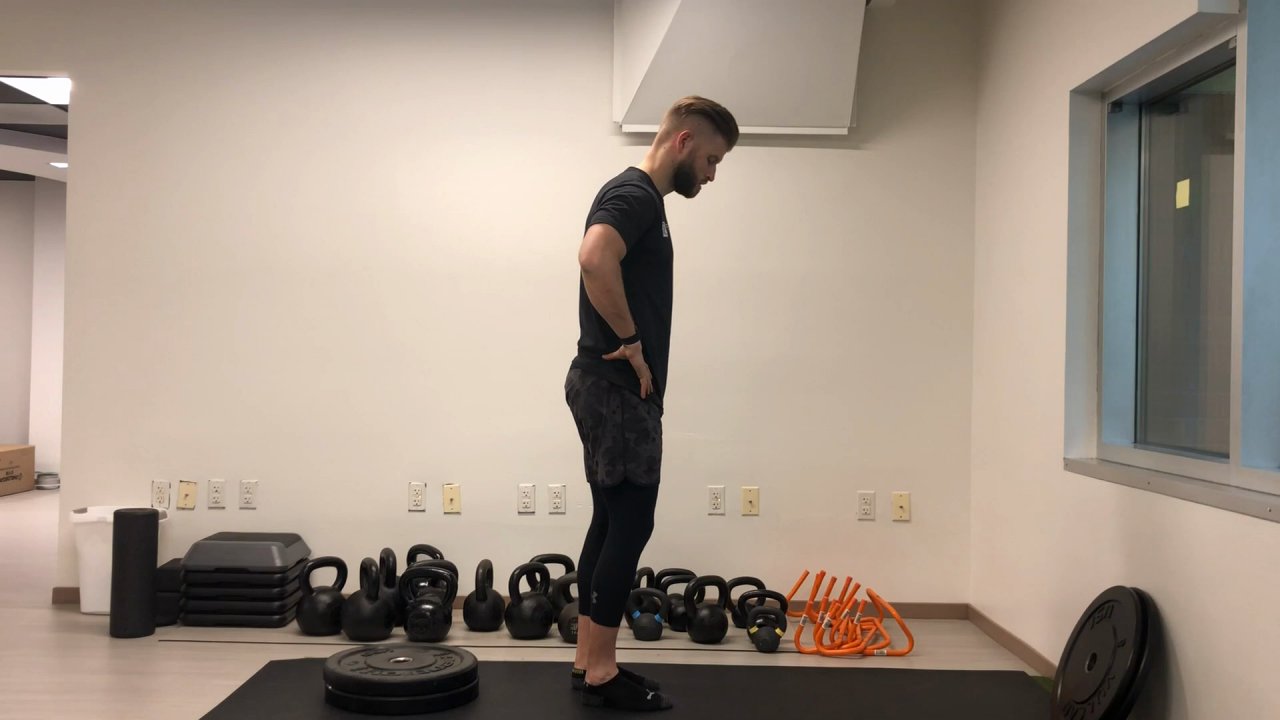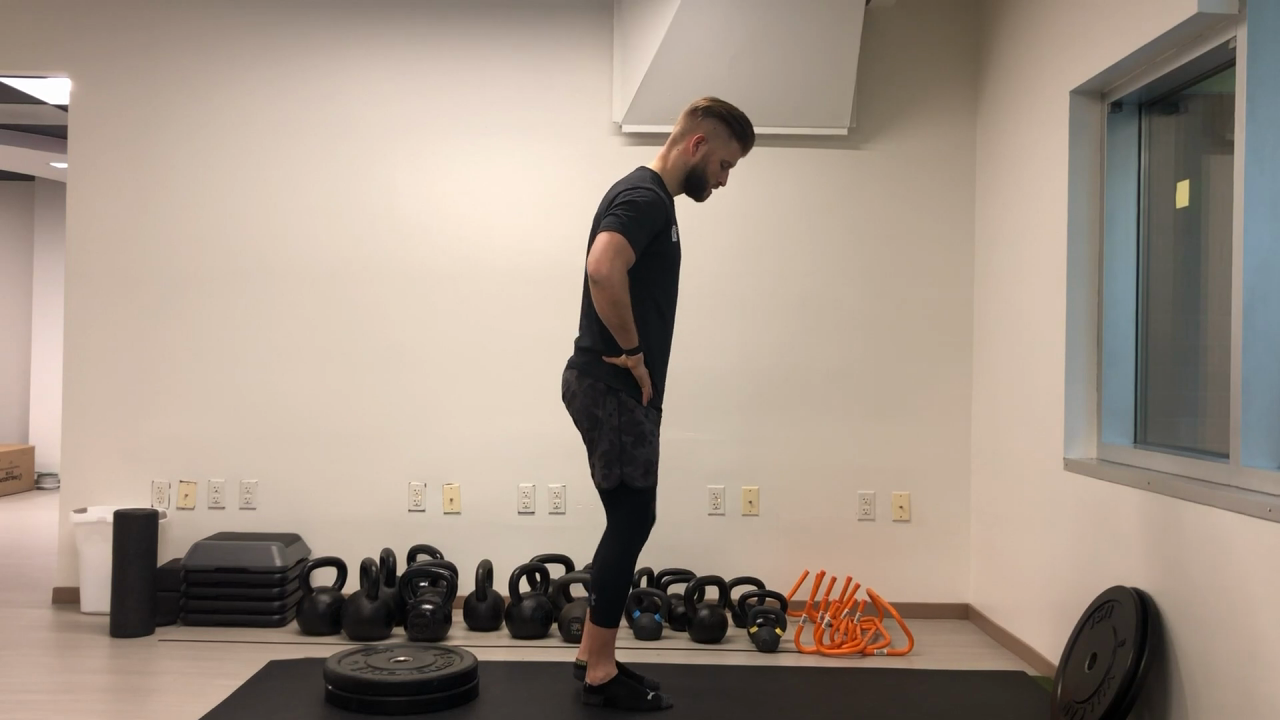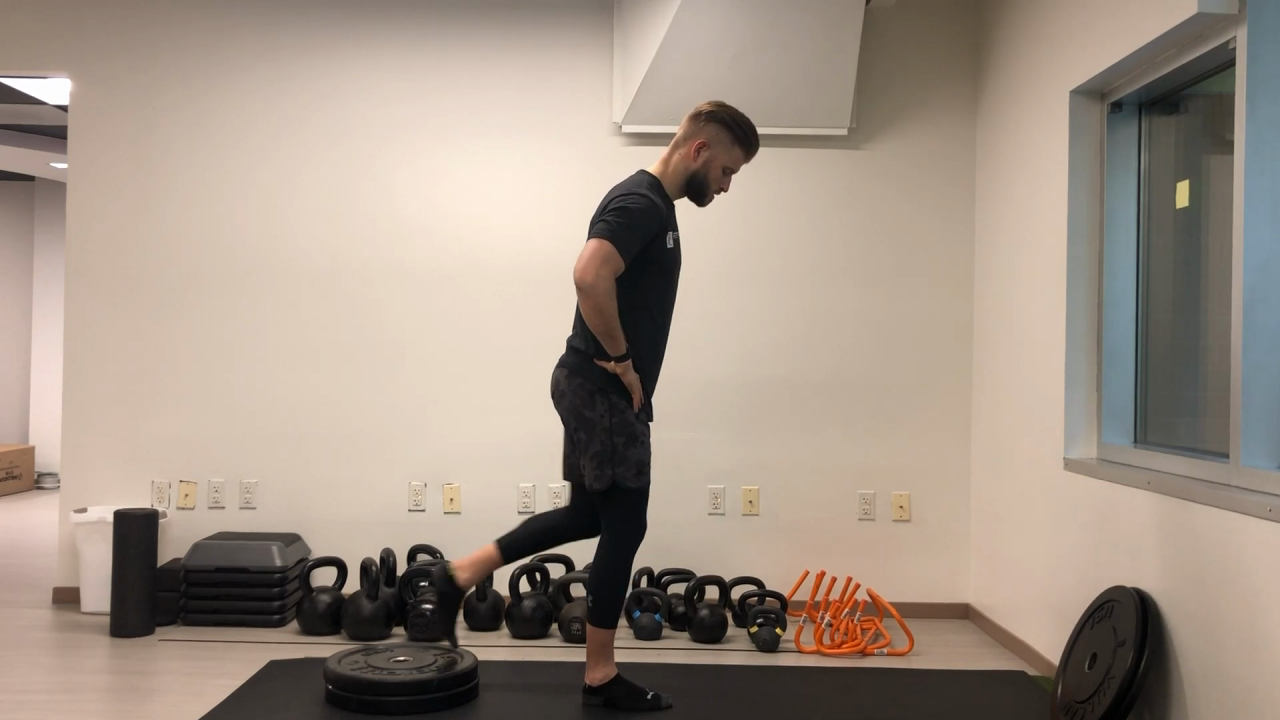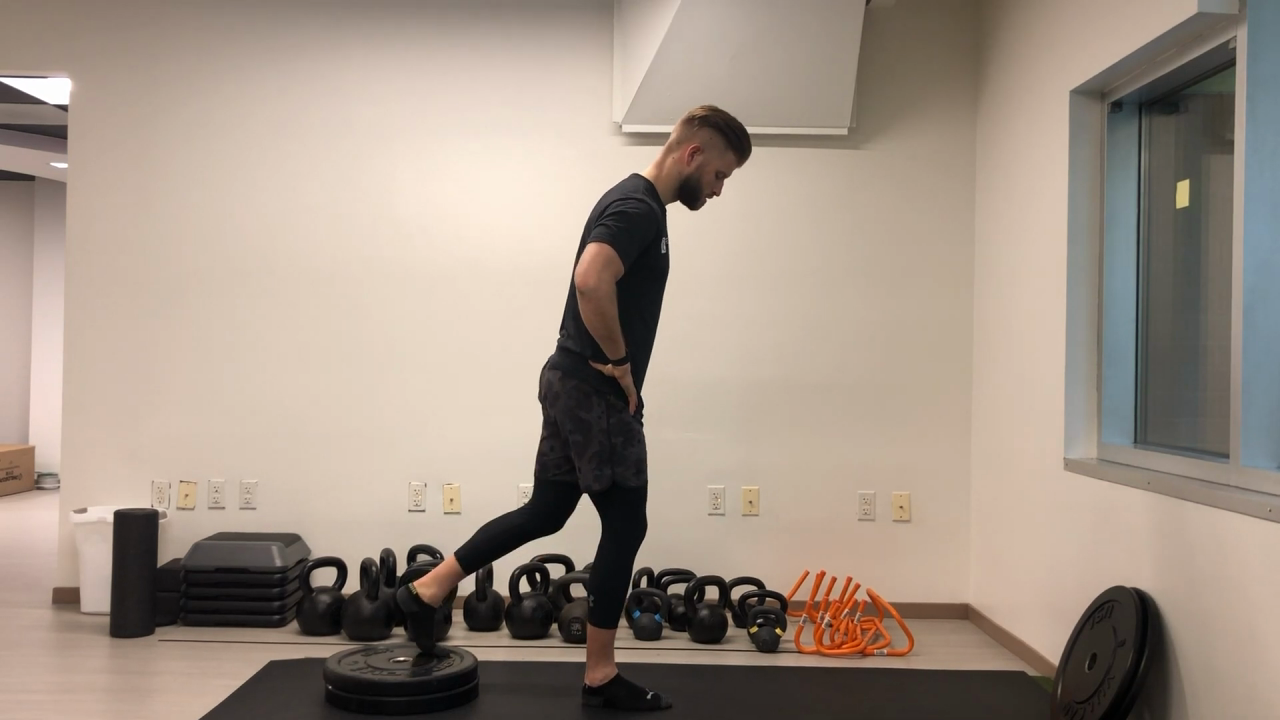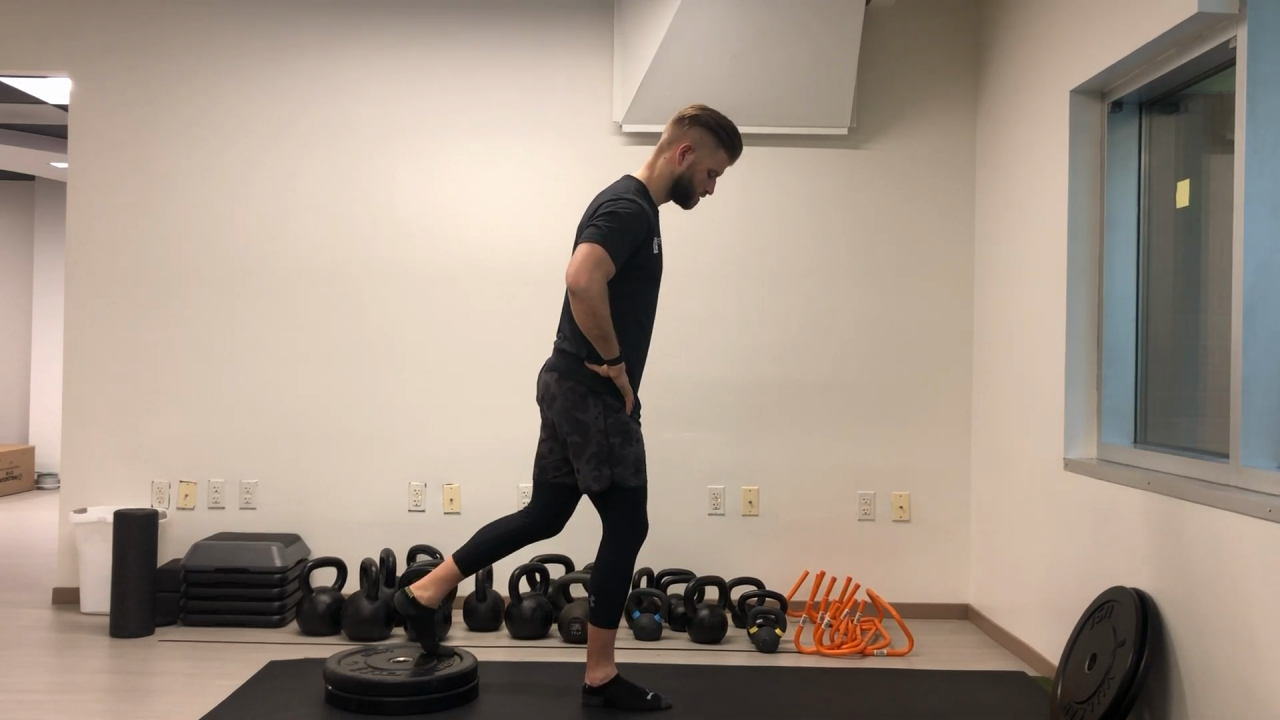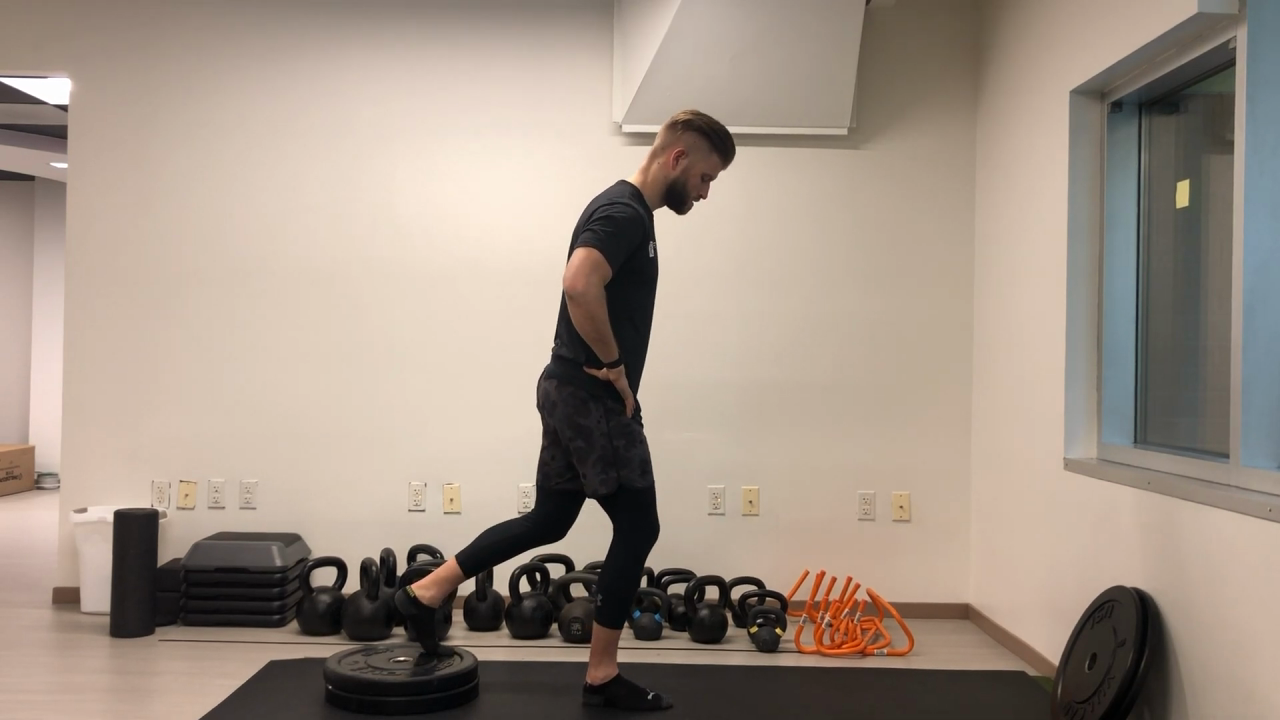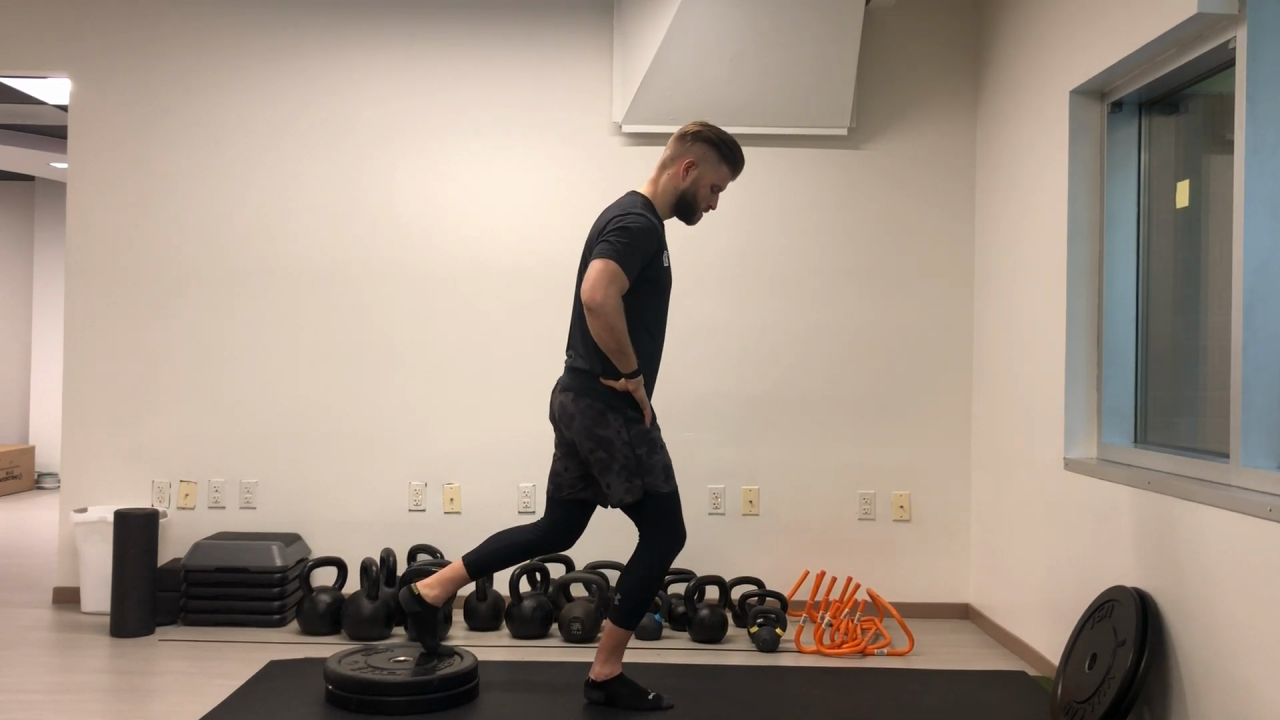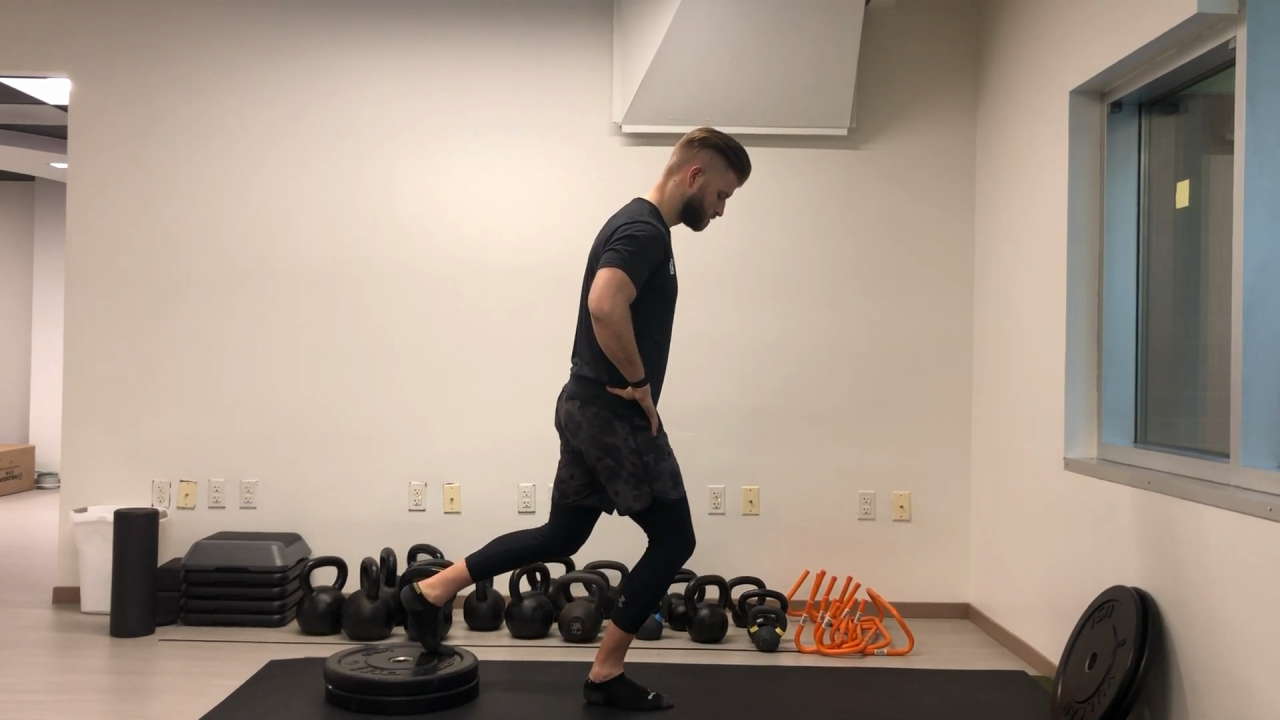
dt=0.5s
person 1, frame 1
left shoulder: (642, 198)
right shoulder: (632, 193)
right elbow: (594, 258)
right wrist: (631, 343)
left hip: (613, 385)
right hip: (616, 385)
left knee: (612, 521)
right knee: (631, 523)
left ankle: (588, 660)
right ankle: (601, 673)
person 1, frame 2
left shoulder: (649, 197)
right shoulder: (643, 197)
right elbow: (603, 270)
right wrist: (631, 352)
left hip: (613, 387)
right hip: (613, 387)
left knee: (629, 520)
right knee: (631, 523)
left ankle: (593, 655)
right ankle: (600, 672)
person 1, frame 3
left shoulder: (656, 205)
right shoulder: (639, 202)
right elbow: (590, 276)
right wrist: (623, 361)
left hip: (597, 387)
right hip: (602, 389)
left knee: (589, 515)
right knee: (624, 525)
left ankle: (461, 576)
right ankle: (600, 675)
person 1, frame 4
left shoulder: (641, 205)
right shoulder: (636, 207)
right elbow: (592, 281)
right wrist: (619, 363)
left hip: (575, 383)
right hip: (594, 390)
left knee: (547, 510)
right knee: (625, 525)
left ankle: (426, 591)
right ankle: (600, 676)
person 1, frame 5
left shoulder: (633, 206)
right shoulder: (629, 208)
right elbow: (582, 280)
right wrist: (614, 364)
left hip: (572, 386)
right hip: (591, 392)
left knee: (546, 514)
right knee: (626, 526)
left ankle: (424, 594)
right ankle: (600, 676)
person 1, frame 6
left shoulder: (629, 211)
right shoulder: (624, 212)
right elbow: (580, 285)
right wrist: (615, 366)
left hip: (572, 390)
right hip: (591, 396)
left knee: (549, 519)
right knee: (637, 527)
left ankle: (426, 593)
right ankle: (602, 676)
person 1, frame 7
left shoulder: (634, 220)
right shoulder: (638, 222)
right elbow: (597, 296)
right wrist: (632, 375)
left hip: (584, 399)
right hip: (606, 406)
left knee: (557, 528)
right knee: (664, 533)
left ankle: (429, 592)
right ankle: (606, 674)
person 1, frame 8
left shoulder: (639, 225)
right shoulder: (644, 231)
right elbow: (605, 307)
right wrist: (639, 383)
left hip: (588, 406)
right hip: (613, 414)
left knee: (561, 535)
right knee: (673, 539)
left ankle: (431, 591)
right ankle: (606, 675)
